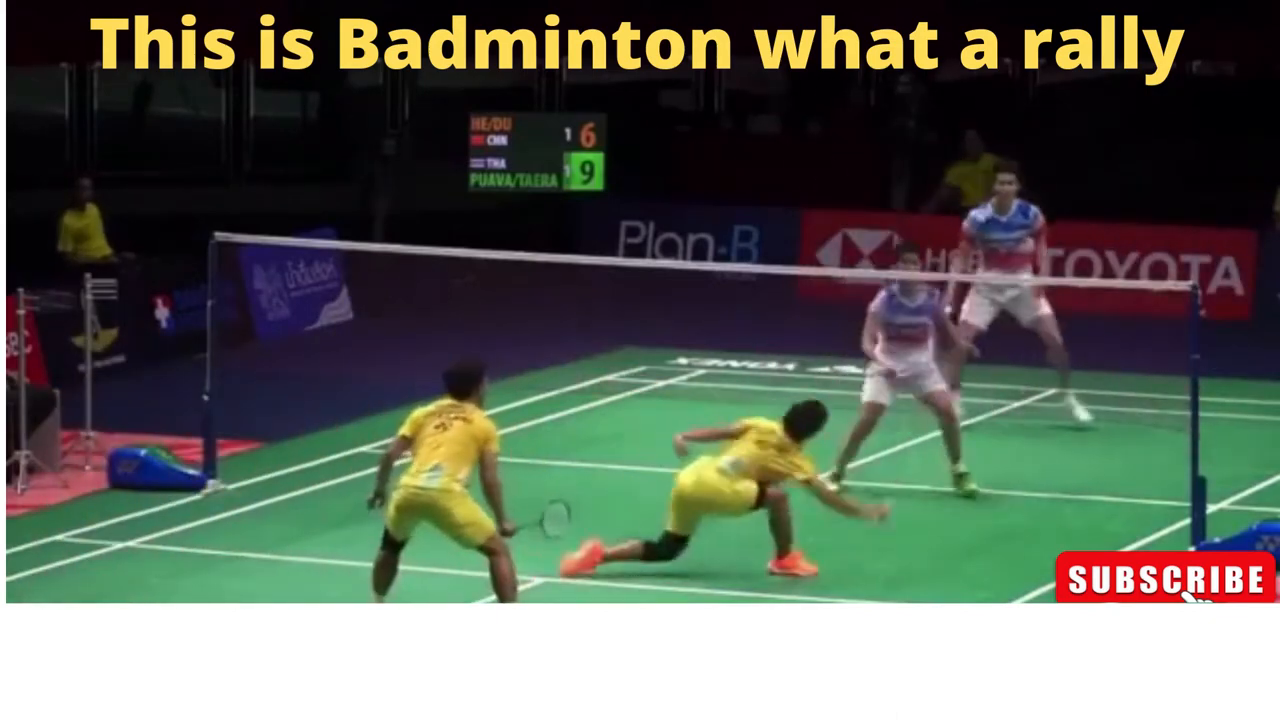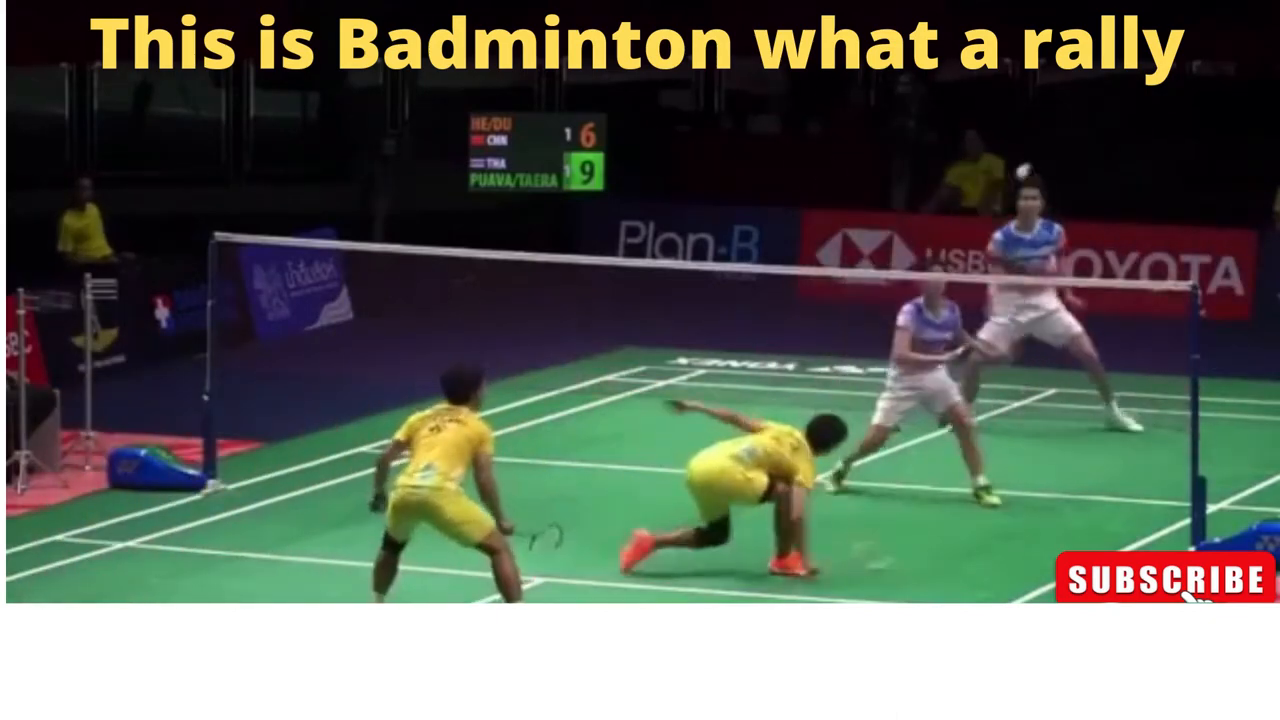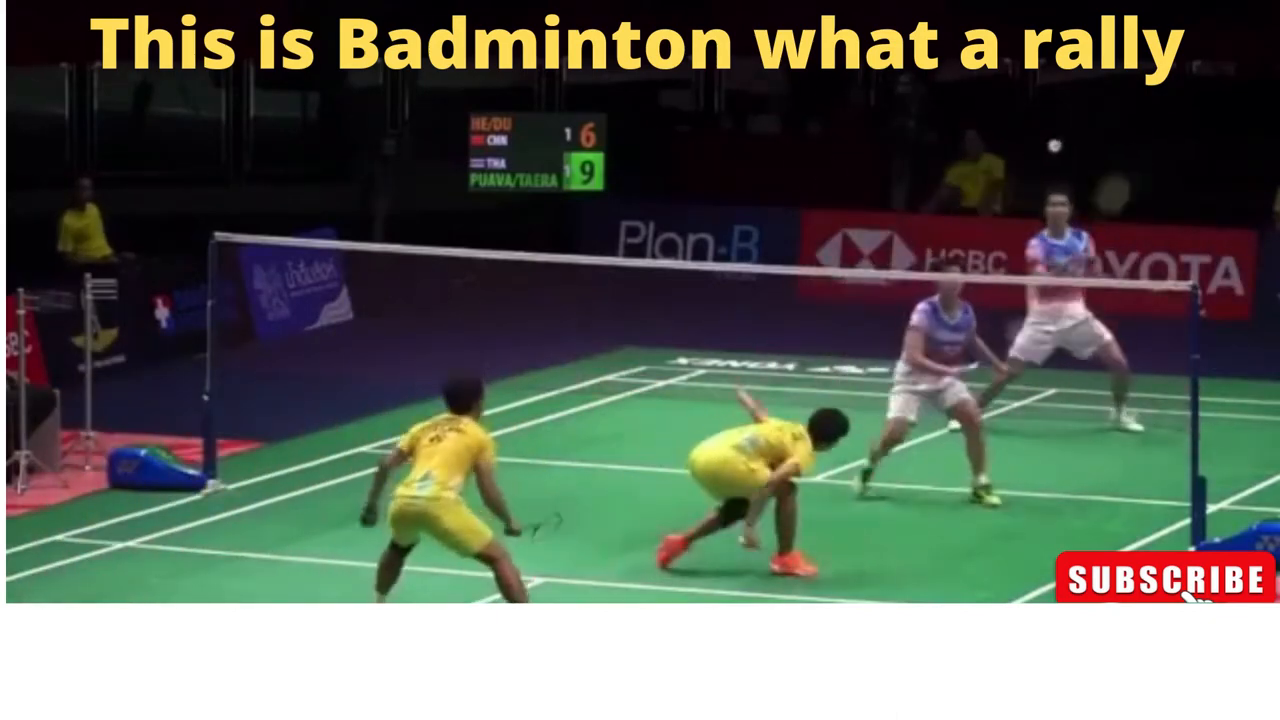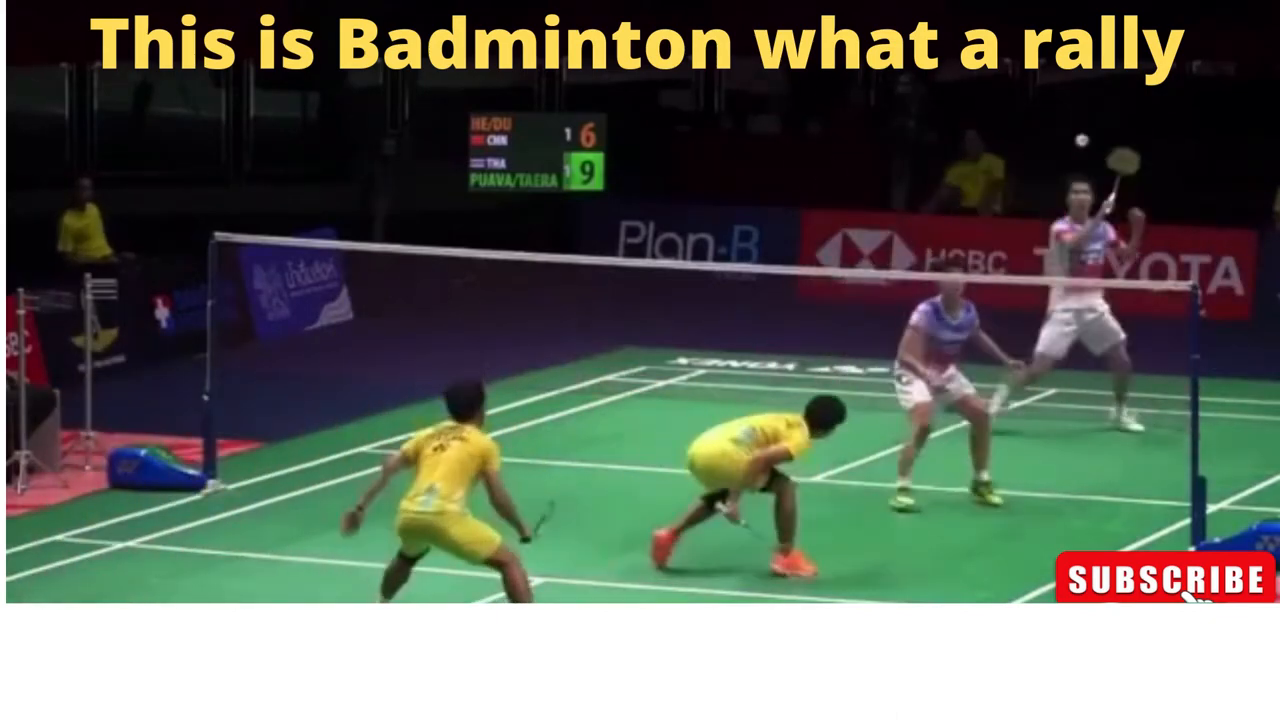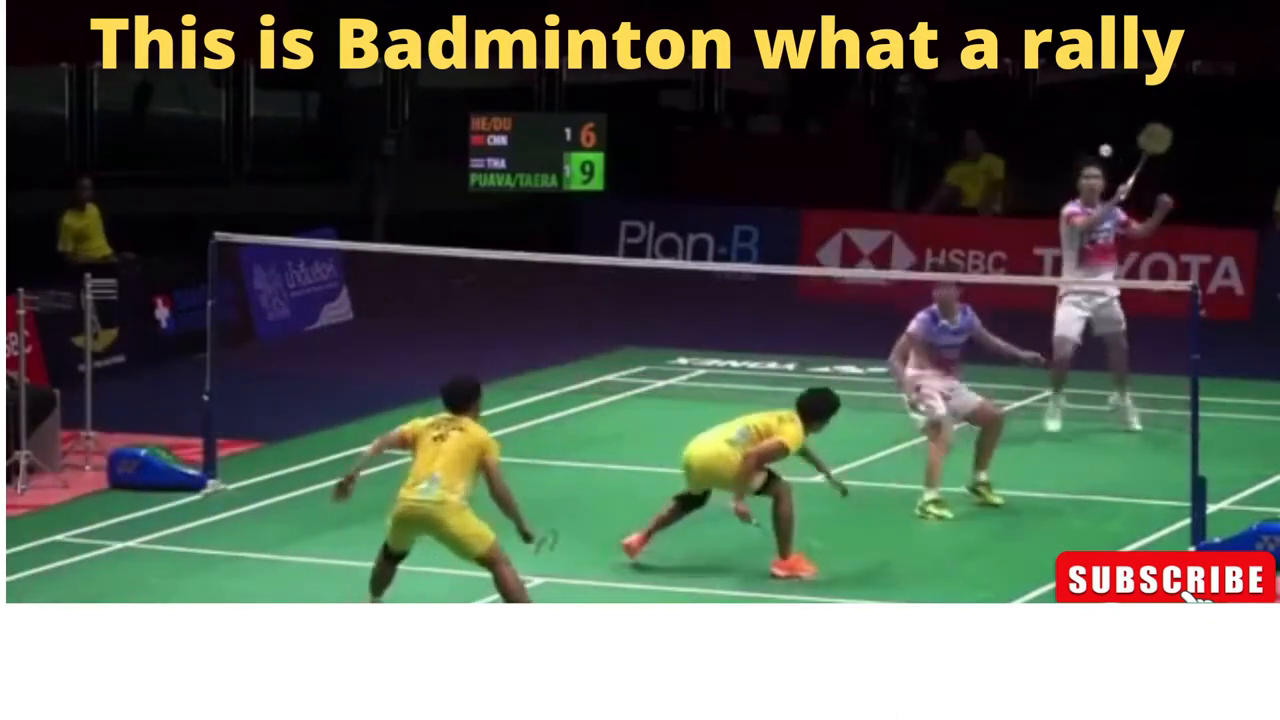
dt=0.1s
person 1, frame 1
left shoulder: (1031, 214)
right shoulder: (976, 218)
left elbow: (1040, 247)
right elbow: (962, 257)
right wrist: (950, 292)
left hip: (1023, 284)
right hip: (986, 286)
left knee: (1054, 341)
right knee: (961, 343)
left ankle: (1068, 398)
right ankle: (953, 399)
person 1, frame 2
left shoulder: (1053, 231)
right shoulder: (1001, 237)
left elbow: (1061, 263)
left wrist: (1067, 292)
right wrist: (994, 309)
left hip: (1046, 304)
right hip: (1011, 306)
left knee: (1090, 358)
right knee: (975, 360)
left ankle: (1112, 410)
person 1, frame 3
left shoulder: (1083, 239)
right shoulder: (1037, 243)
left elbow: (1094, 272)
right elbow: (1041, 277)
left hip: (1076, 315)
right hip: (1044, 317)
left knee: (1119, 364)
right knee: (1010, 372)
left ankle: (1120, 413)
person 1, frame 4
left shoulder: (1103, 227)
right shoulder: (1061, 228)
left elbow: (1128, 257)
right elbow: (1075, 242)
left wrist: (1138, 228)
right wrist: (1098, 217)
left hip: (1095, 306)
right hip: (1063, 309)
left knee: (1123, 363)
right knee: (1040, 368)
left ankle: (1121, 412)
right ankle: (1003, 395)
person 1, frame 5
left shoulder: (1111, 210)
right shoulder: (1071, 211)
left elbow: (1139, 232)
right elbow: (1084, 224)
left wrist: (1160, 211)
right wrist: (1111, 202)
left hip: (1105, 289)
right hip: (1074, 291)
left knee: (1120, 349)
right knee: (1063, 353)
left ankle: (1122, 398)
right ankle: (1055, 400)
person 2, frame 1
left shoulder: (932, 296)
right shoulder: (884, 299)
left elbow: (943, 323)
right elbow: (867, 341)
left wrist: (961, 343)
right wrist: (881, 362)
left hip: (921, 364)
right hip: (887, 365)
left knee: (947, 411)
right knee: (867, 419)
left ankle: (958, 471)
right ankle: (838, 471)
person 2, frame 2
left shoulder: (952, 311)
right shoulder: (910, 313)
right elbow: (899, 355)
left wrist: (985, 349)
right wrist: (938, 357)
left hip: (935, 377)
right hip: (903, 379)
left knee: (965, 423)
right knee: (874, 439)
left ankle: (980, 485)
right ankle: (843, 467)
person 2, frame 3
left shoulder: (967, 313)
right shoulder: (924, 312)
left elbow: (973, 341)
right elbow: (912, 357)
left wrist: (996, 364)
right wrist: (945, 370)
left hip: (946, 377)
right hip: (912, 377)
left knee: (973, 419)
right knee: (895, 434)
left ankle: (980, 484)
right ankle: (869, 466)
person 2, frame 4
left shoulder: (968, 310)
right shoulder: (926, 313)
left elbow: (980, 337)
right elbow: (904, 354)
left wrist: (1006, 359)
right wrist: (928, 376)
left hip: (945, 373)
right hip: (916, 375)
left knee: (981, 414)
right knee: (922, 424)
left ankle: (981, 481)
right ankle: (903, 488)
person 2, frame 5
left shoulder: (966, 315)
right shoulder: (924, 321)
left elbow: (989, 340)
right elbow: (895, 358)
left wrist: (1021, 354)
right wrist: (907, 389)
left hip: (949, 384)
right hip: (922, 386)
left knee: (994, 418)
right knee: (942, 435)
left ankle: (979, 481)
right ankle: (930, 499)
person 3, frame 1
left shoulder: (763, 428)
right shoulder: (798, 461)
left elbow: (721, 431)
right elbow: (827, 497)
left wrist: (682, 438)
right wrist: (867, 510)
left hip: (689, 479)
right hip: (711, 487)
left knee: (664, 549)
right knee: (777, 497)
left ankle: (599, 553)
right ankle: (785, 560)
person 3, frame 2
left shoulder: (783, 432)
right shoulder: (805, 466)
left elbow: (736, 419)
right elbow: (797, 516)
left wrist: (696, 407)
right wrist: (805, 557)
left hip: (699, 466)
right hip: (720, 473)
left knee: (714, 536)
right knee: (784, 495)
left ankle: (649, 541)
right ankle: (784, 560)
person 3, frame 3
left shoulder: (788, 427)
right shoulder: (802, 453)
left elbow: (756, 411)
right elbow: (766, 485)
left wrist: (744, 396)
right wrist: (751, 526)
left hip: (701, 454)
right hip: (723, 461)
left knee: (738, 505)
right knee: (787, 490)
left ankle: (681, 541)
right ankle: (785, 558)
person 3, frame 4
left shoulder: (788, 420)
right shoulder: (798, 439)
right elbow: (757, 460)
right wrist: (734, 501)
left hip: (701, 448)
right hip: (721, 456)
left knee: (721, 495)
right knee: (785, 489)
left ankle: (669, 534)
right ankle: (787, 559)
person 3, frame 5
left shoulder: (786, 419)
right shoulder: (792, 434)
left elbow: (801, 448)
right elbow: (751, 454)
left wrist: (828, 475)
right wrist: (738, 500)
left hip: (694, 451)
right hip: (716, 457)
left knee: (694, 497)
right knee: (780, 490)
left ankle: (641, 539)
right ankle: (786, 561)
person 4, frame 1
left shoulder: (422, 414)
right shoulder: (484, 425)
left elbow: (389, 455)
right elbow: (490, 481)
left wrist: (379, 490)
right wrist: (502, 520)
left hip: (409, 492)
right hip: (446, 496)
left knee: (390, 546)
right knee: (498, 551)
person 4, frame 2
left shoulder: (419, 418)
right shoulder: (479, 428)
left elbow: (384, 458)
right elbow: (485, 483)
left wrist: (379, 492)
right wrist: (500, 519)
left hip: (404, 493)
right hip: (441, 496)
left knee: (391, 548)
right knee: (500, 550)
person 4, frame 3
left shoulder: (422, 428)
right shoulder: (479, 437)
left elbow: (385, 466)
right elbow: (488, 491)
left wrist: (371, 505)
right wrist: (509, 522)
left hip: (402, 504)
right hip: (439, 505)
left knee: (398, 548)
right knee: (499, 558)
person 4, frame 4
left shoulder: (425, 437)
right shoulder: (484, 445)
left elbow: (388, 468)
right elbow: (498, 499)
left wrist: (361, 507)
right wrist: (521, 528)
left hip: (408, 516)
right hip: (446, 518)
left knee: (409, 555)
right knee: (509, 563)
person 4, frame 5
left shoulder: (422, 425)
right shoulder: (482, 437)
left elbow: (382, 442)
right elbow: (499, 491)
left wrist: (353, 474)
right wrist: (522, 525)
left hip: (407, 505)
right hip: (445, 508)
left knee: (391, 554)
right knee: (499, 563)
